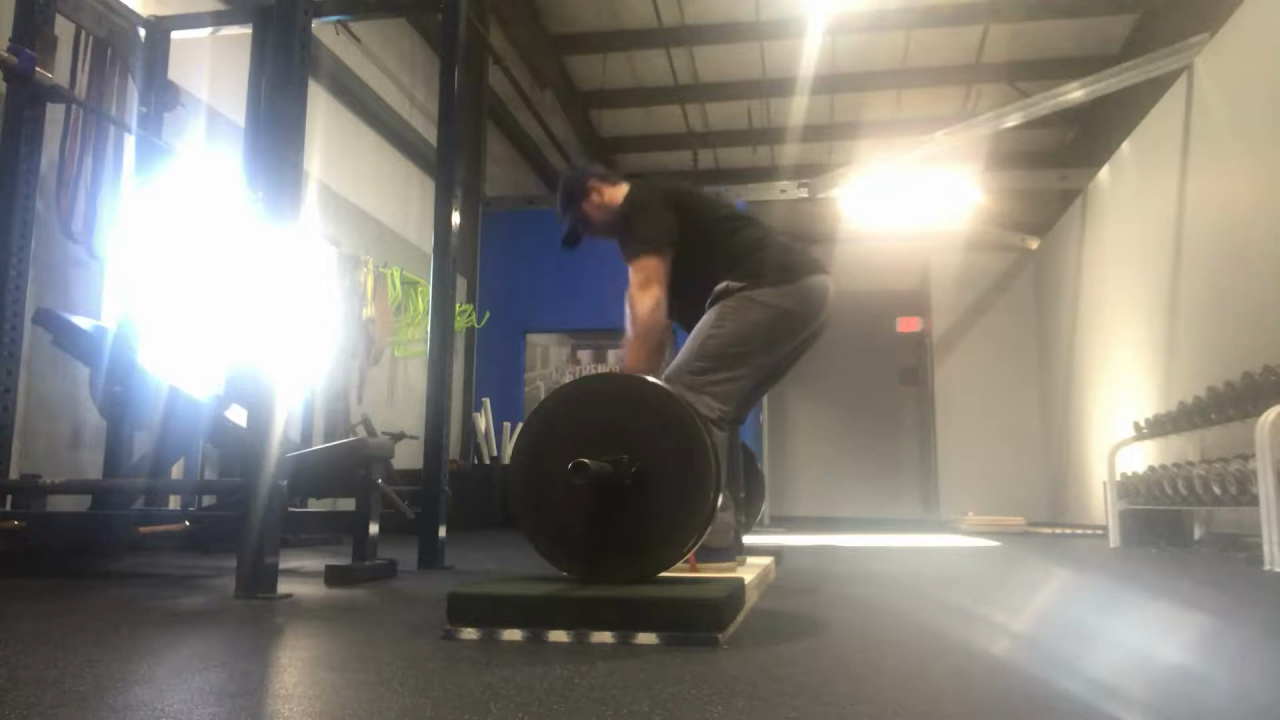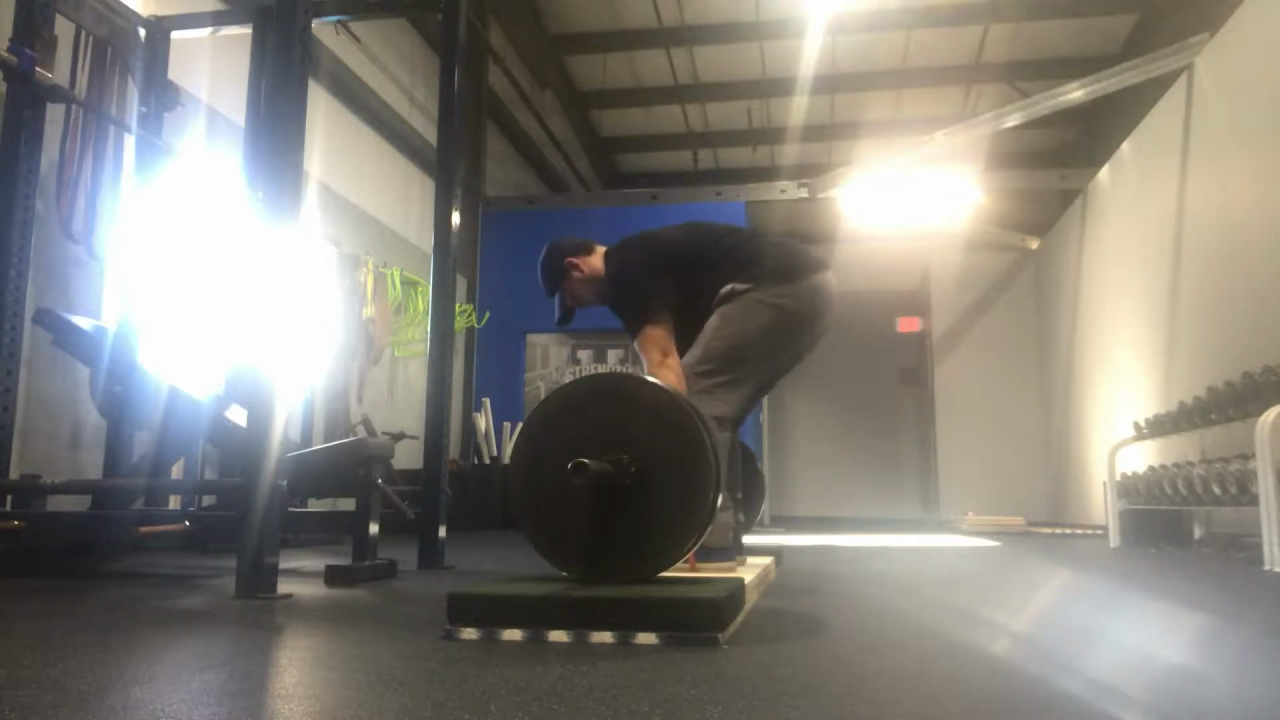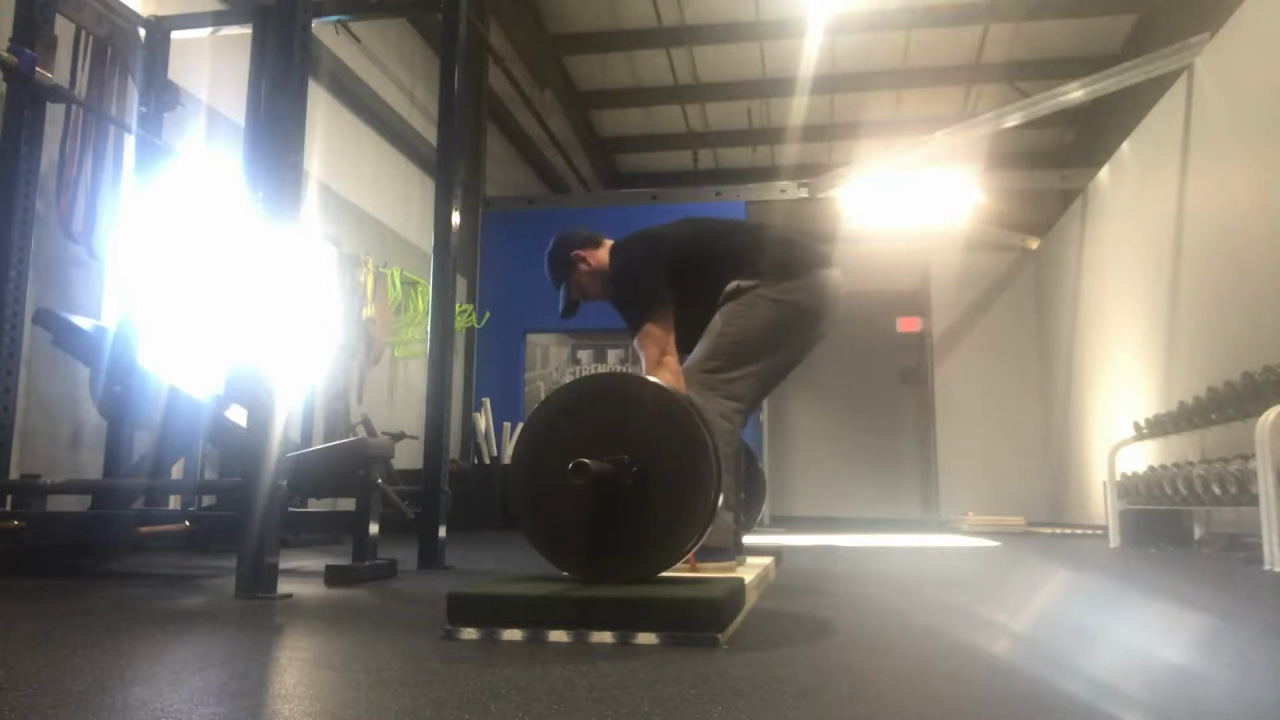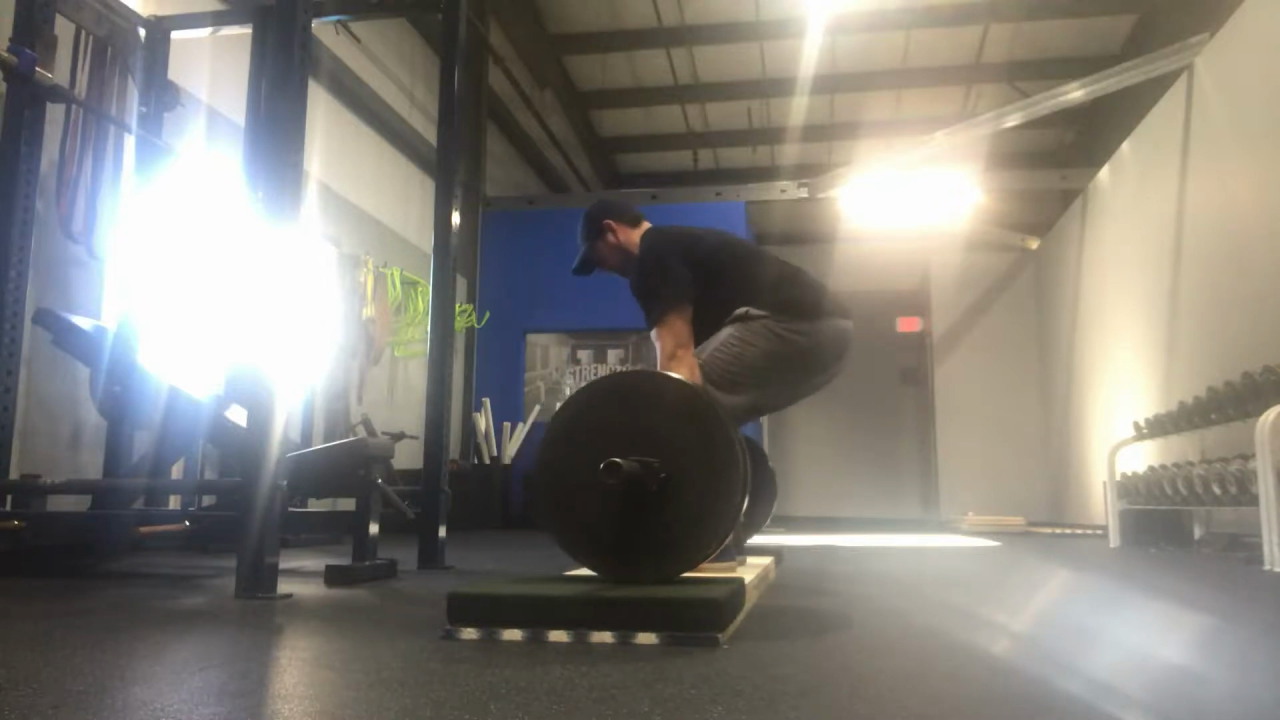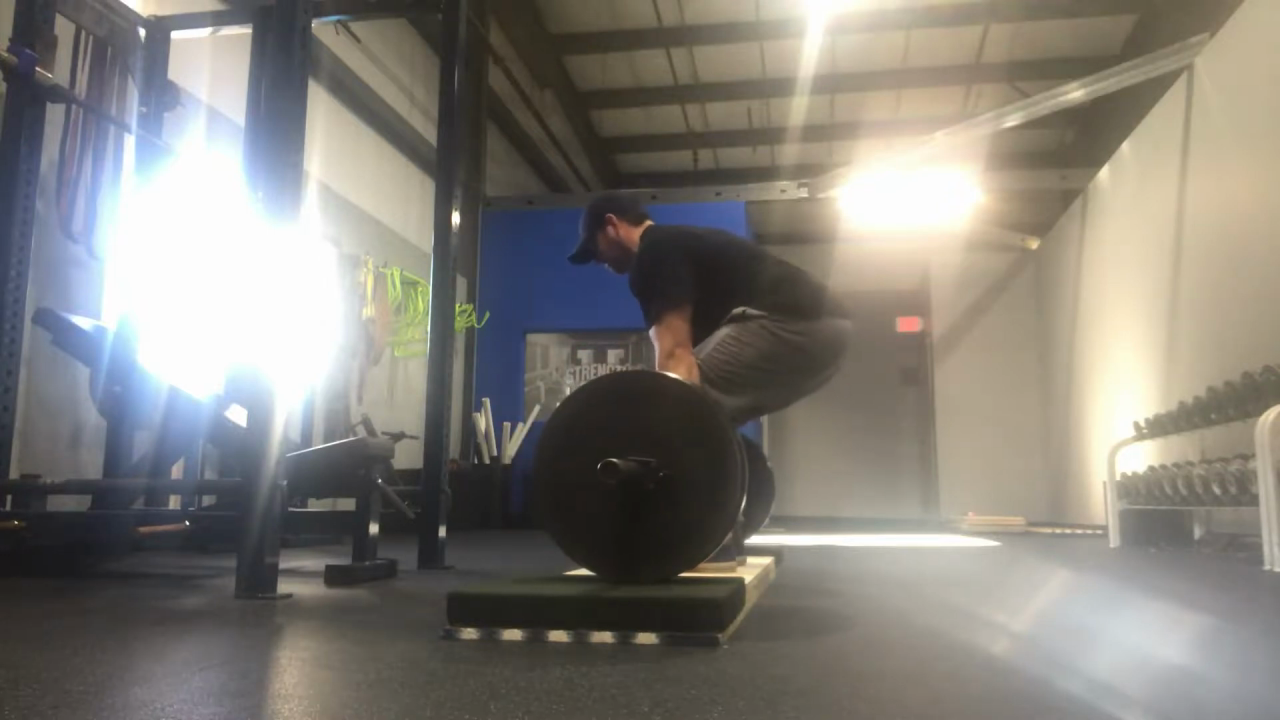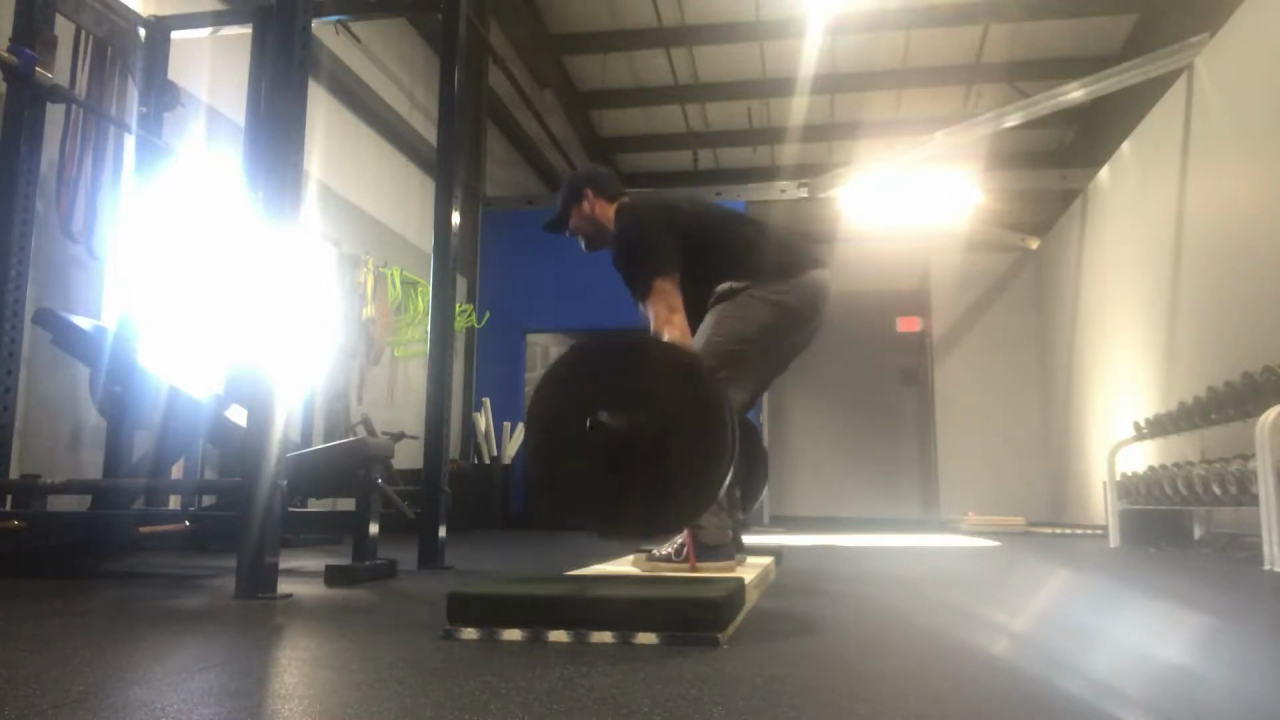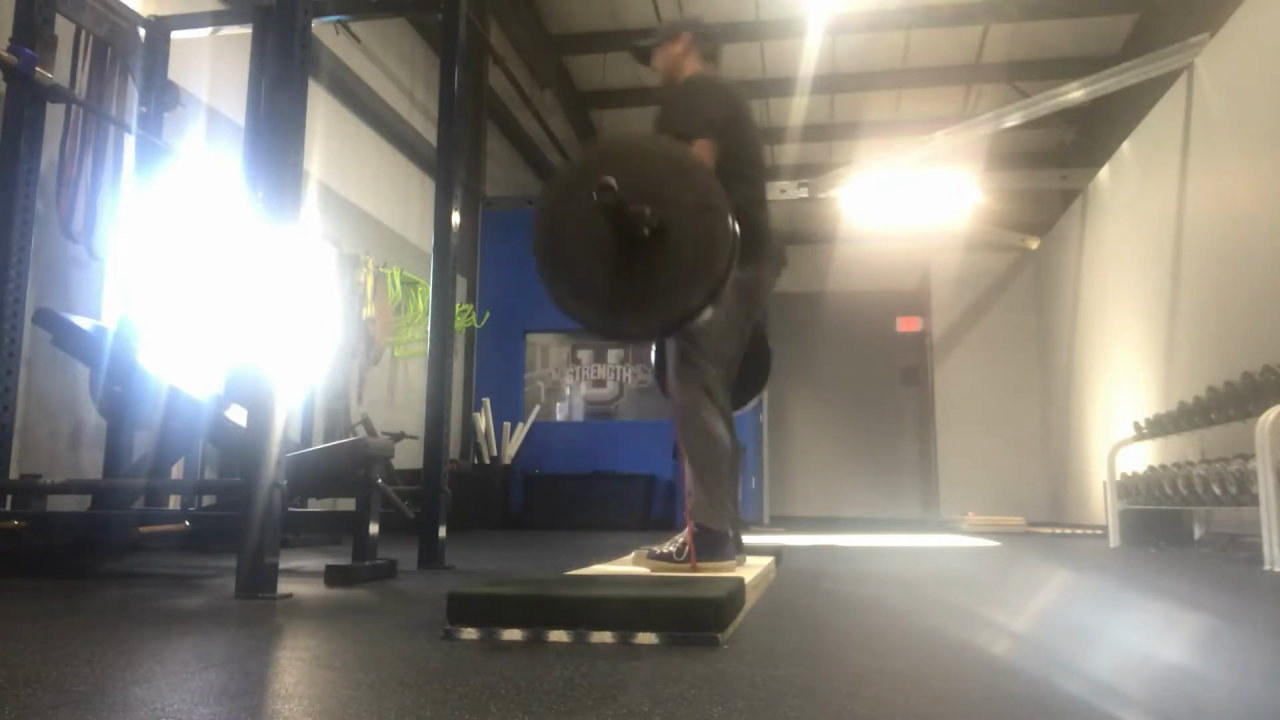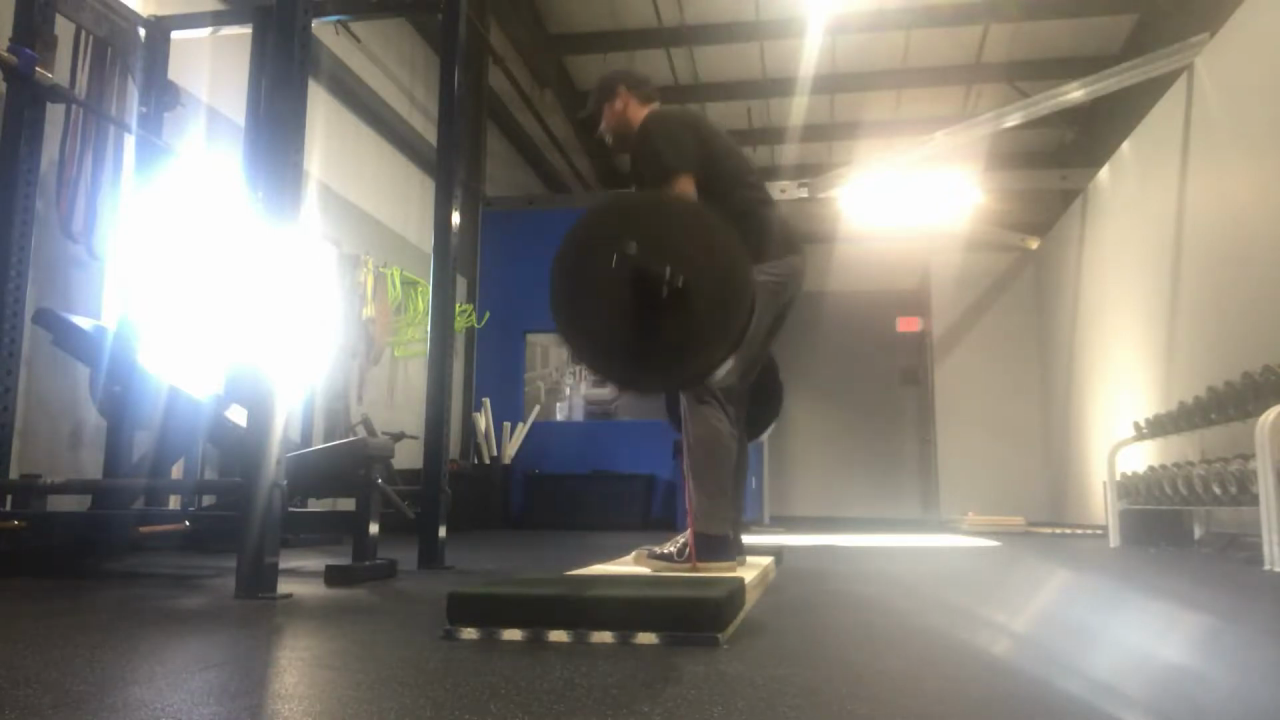
dt=0.5s
person 1, frame 1
left shoulder: (641, 205)
right shoulder: (661, 210)
left elbow: (647, 293)
right elbow: (657, 303)
left wrist: (631, 380)
left hip: (775, 288)
right hip: (804, 287)
left knee: (689, 399)
right knee: (712, 409)
left ankle: (710, 543)
right ankle: (722, 537)
person 1, frame 2
left shoulder: (625, 270)
right shoulder: (639, 261)
left elbow: (663, 362)
right elbow: (669, 359)
left hip: (783, 282)
right hip: (807, 280)
left knee: (700, 395)
right knee: (713, 400)
left ankle: (711, 541)
right ankle: (722, 537)
person 1, frame 3
left shoulder: (629, 264)
right shoulder: (648, 257)
left elbow: (661, 361)
right elbow: (670, 359)
left hip: (787, 280)
right hip: (812, 277)
left knee: (703, 392)
right knee: (714, 394)
left ankle: (712, 541)
right ankle: (721, 536)
person 1, frame 4
left shoulder: (655, 255)
right shoulder: (677, 246)
left elbow: (676, 353)
right elbow: (688, 351)
left hip: (797, 321)
right hip: (826, 324)
right ankle: (722, 539)
person 1, frame 5
left shoulder: (655, 254)
right shoulder: (676, 245)
left elbow: (675, 354)
right elbow: (688, 352)
left hip: (795, 325)
right hip: (822, 326)
right ankle: (720, 535)
person 1, frame 6
left shoulder: (635, 228)
right shoulder: (651, 222)
left elbow: (668, 316)
right elbow: (678, 313)
left hip: (777, 283)
right hip: (800, 281)
left ankle: (707, 542)
right ankle: (721, 535)
person 1, frame 7
left shoulder: (690, 92)
right shoulder: (716, 100)
right hip: (742, 257)
left knee: (696, 394)
right knee: (706, 396)
left ankle: (709, 539)
right ankle: (718, 534)
person 1, frame 8
left shoulder: (657, 130)
right shoulder: (680, 132)
left hip: (754, 263)
right hip: (775, 261)
left knee: (706, 392)
right knee: (722, 398)
left ankle: (710, 541)
right ankle: (720, 535)
